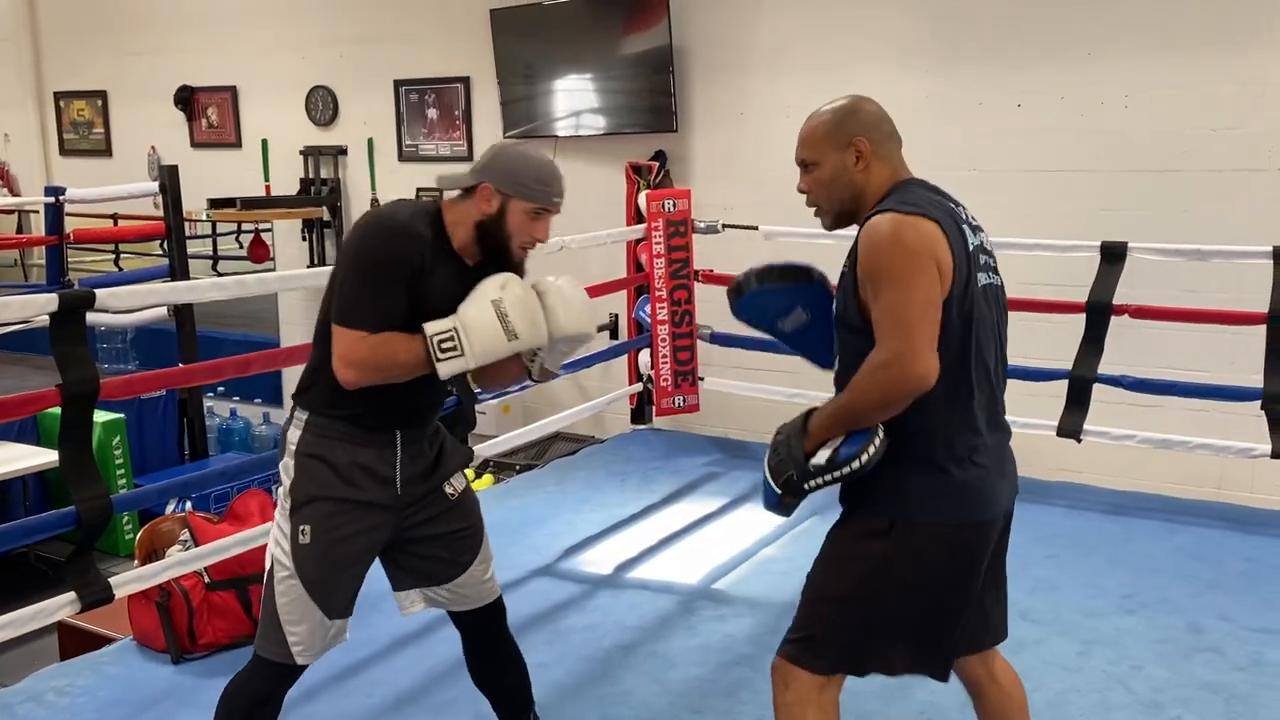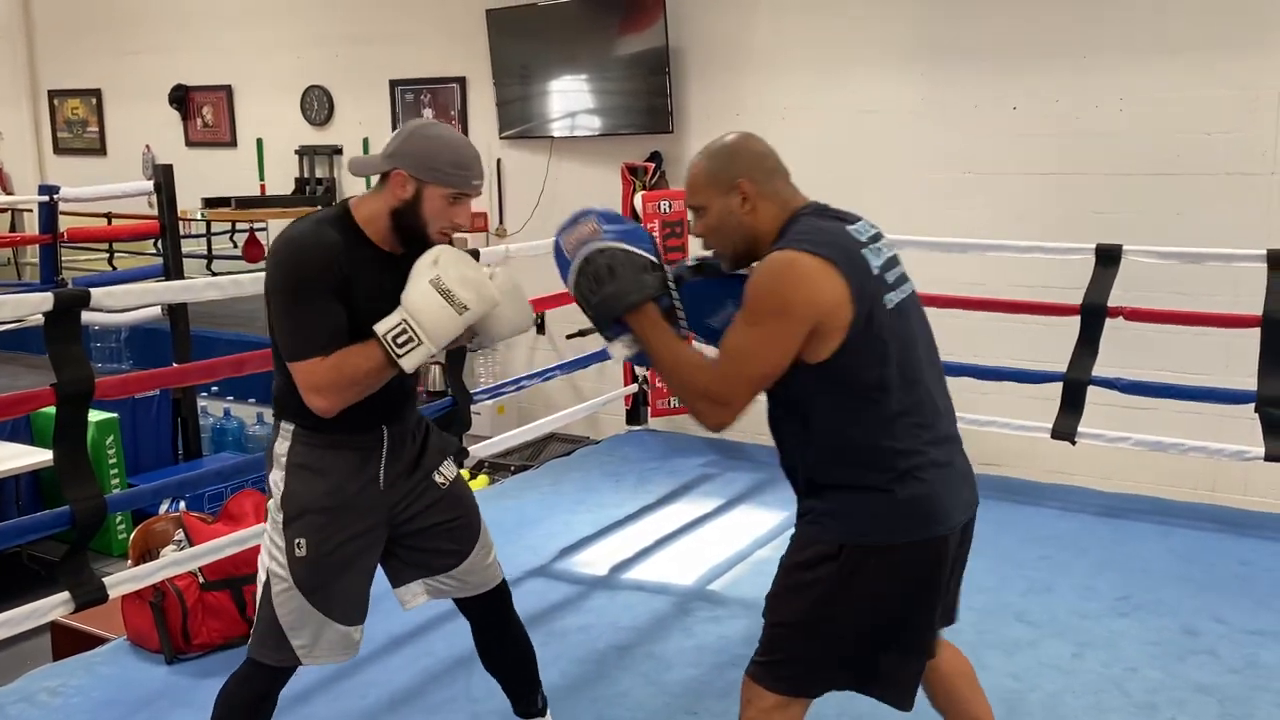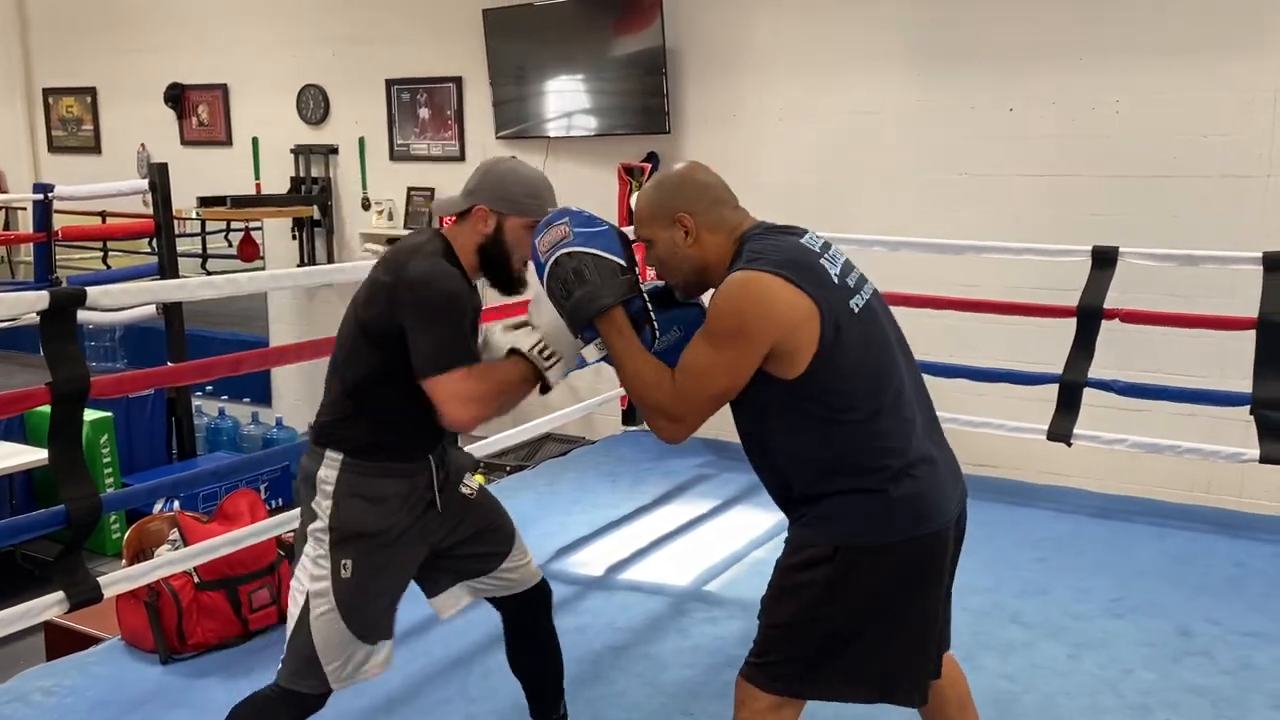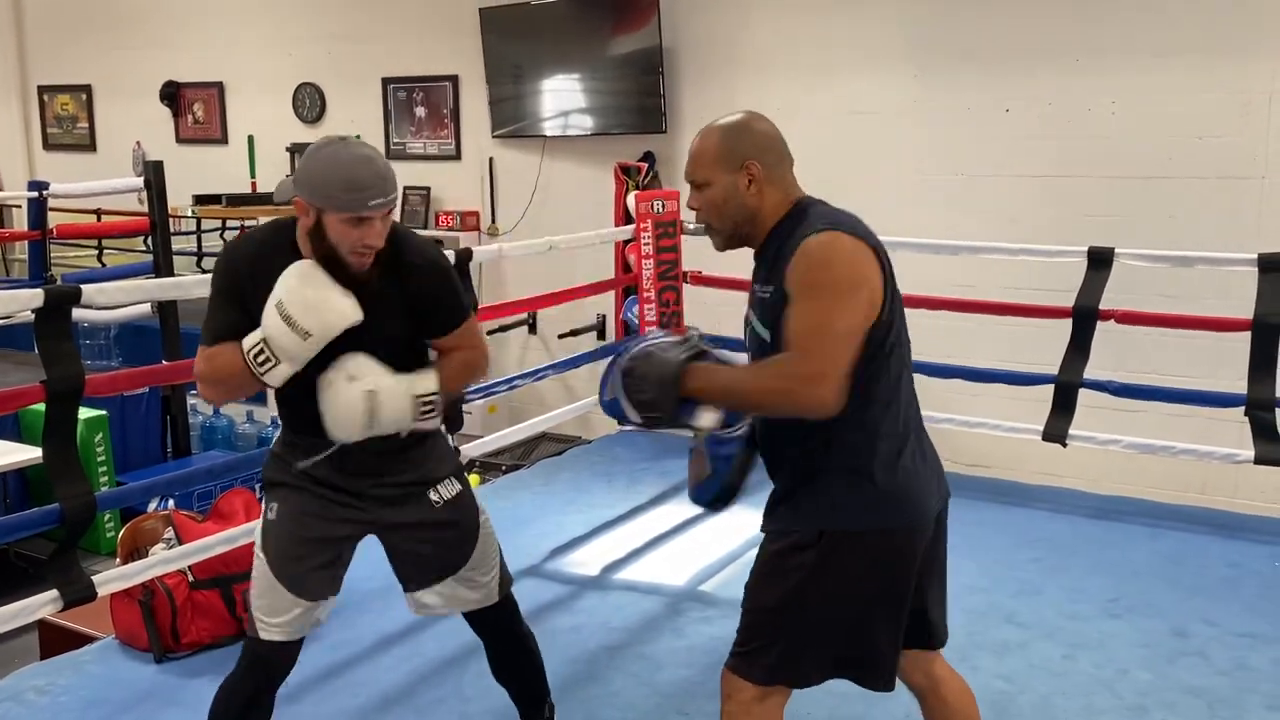
dt=0.4s
person 1, frame 1
left shoulder: (894, 231)
right shoulder: (943, 217)
left elbow: (908, 367)
left wrist: (813, 429)
right wrist: (827, 332)
left hip: (914, 501)
right hip: (976, 484)
right knee: (974, 649)
person 1, frame 2
left shoulder: (793, 269)
right shoulder: (850, 234)
left elbow: (715, 405)
left wrist: (637, 307)
left hip: (871, 517)
right hip: (939, 496)
right knee: (919, 643)
person 1, frame 3
left shoulder: (752, 290)
right shoulder: (796, 248)
left elbow: (673, 415)
left wrist: (605, 311)
right wrist: (667, 330)
left hip: (866, 521)
right hip: (930, 495)
right knee: (923, 653)
person 1, frame 4
left shoulder: (827, 250)
right shoulder: (785, 245)
left elbow: (811, 388)
left wrist: (691, 379)
right wrist: (718, 376)
left hip: (847, 513)
right hip: (906, 497)
right knee: (917, 656)
person 2, frame 1
left shoulder: (492, 261)
right shoulder: (392, 234)
left elbow: (490, 375)
right elbow: (352, 365)
left wrist: (546, 348)
right wrist: (463, 337)
left hip: (420, 451)
right hip: (335, 458)
left knee: (485, 615)
right knee: (281, 657)
person 2, frame 2
left shoulder: (421, 243)
right shoulder: (309, 250)
right elbow: (323, 392)
left wrist: (478, 319)
right wrist: (417, 325)
left hip: (408, 448)
right hip: (323, 466)
left knee: (490, 599)
right knee: (275, 657)
person 2, frame 3
left shoulder: (448, 266)
right shoulder: (428, 279)
right elbow: (463, 407)
left wrist: (527, 343)
right wrist: (544, 352)
left hip: (430, 470)
right hip: (359, 488)
left knee: (530, 599)
person 2, frame 4
left shoulder: (418, 261)
right shoulder: (250, 261)
left elbow: (469, 356)
right elbow: (212, 385)
left wrist: (411, 396)
right wrist: (281, 339)
left hip: (411, 461)
right hip: (310, 473)
left knee: (496, 613)
right knee: (266, 657)
